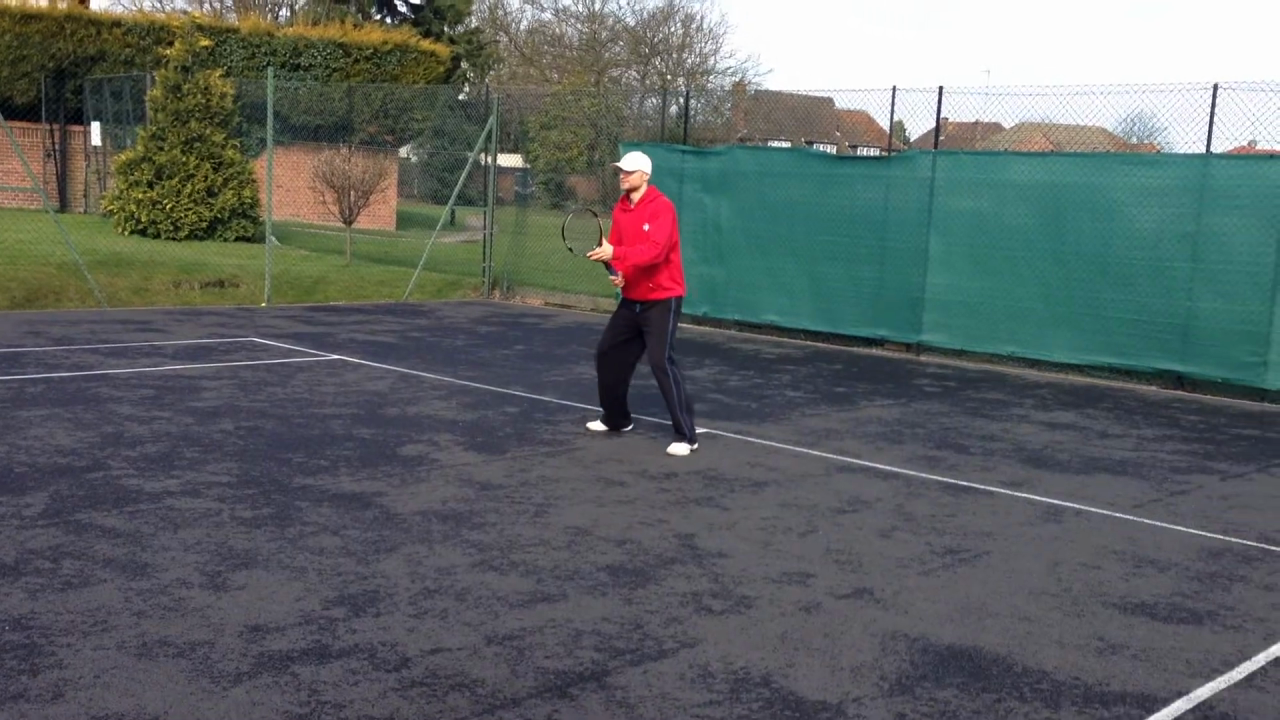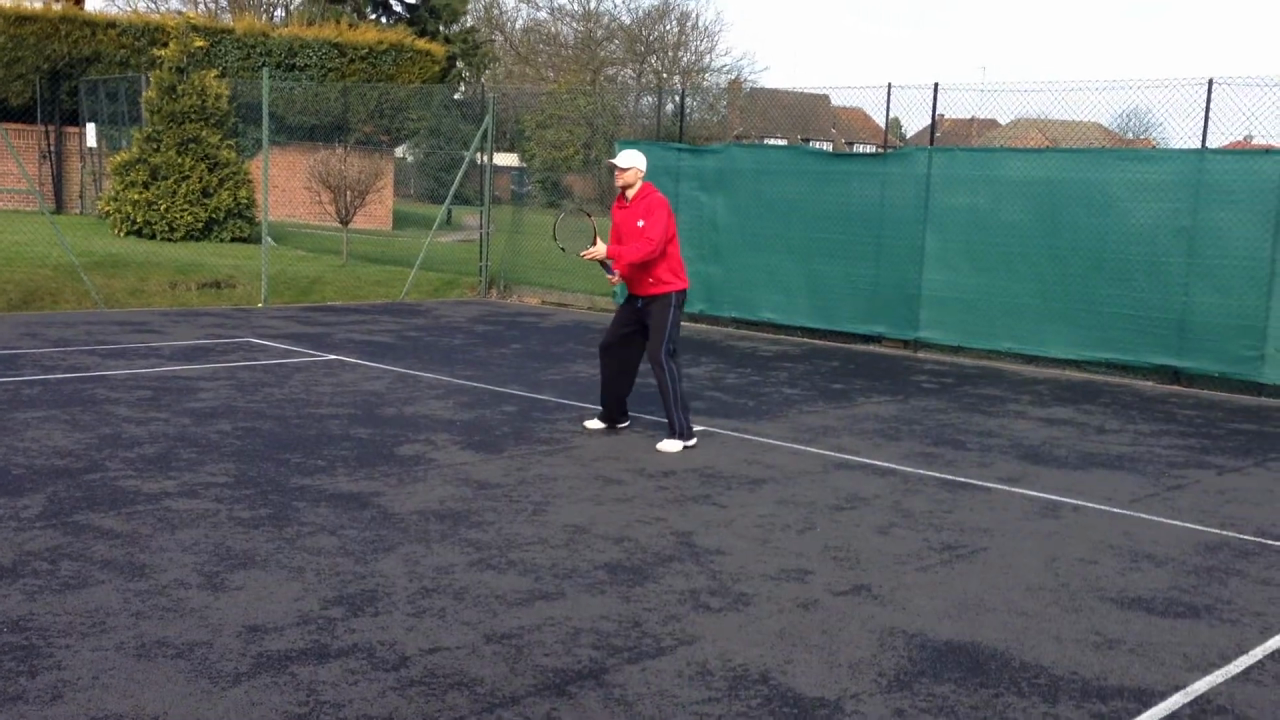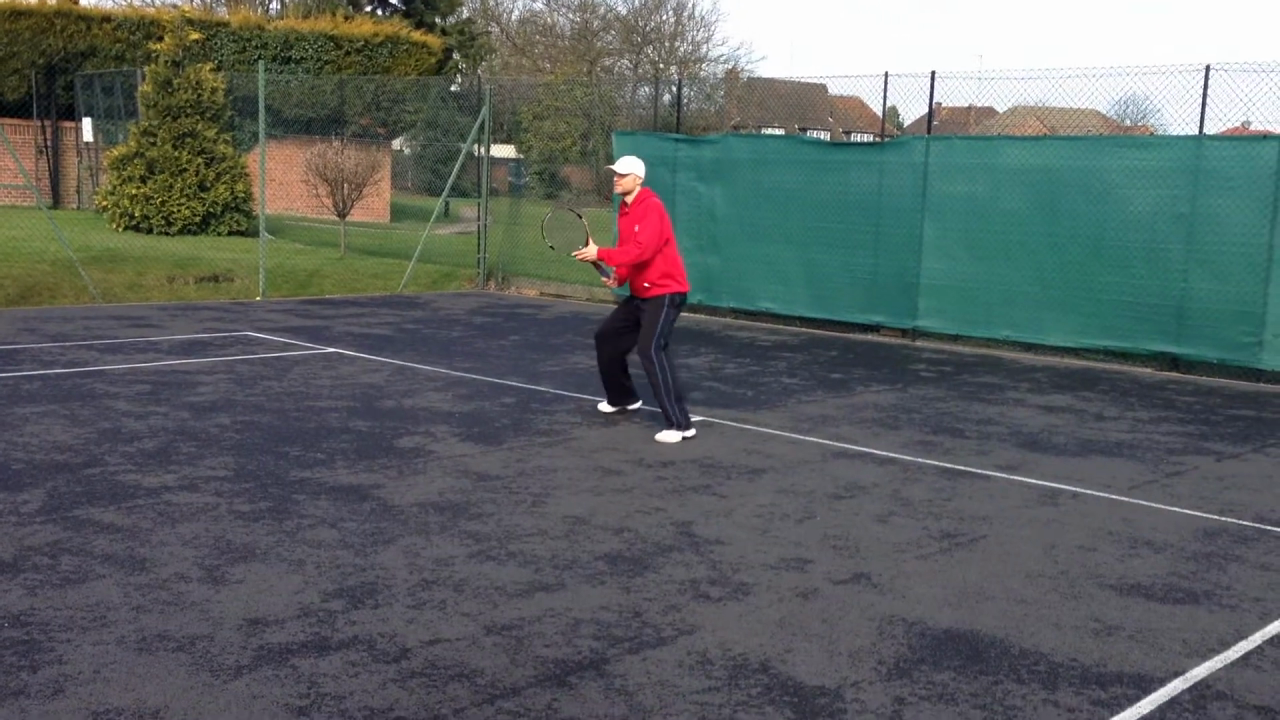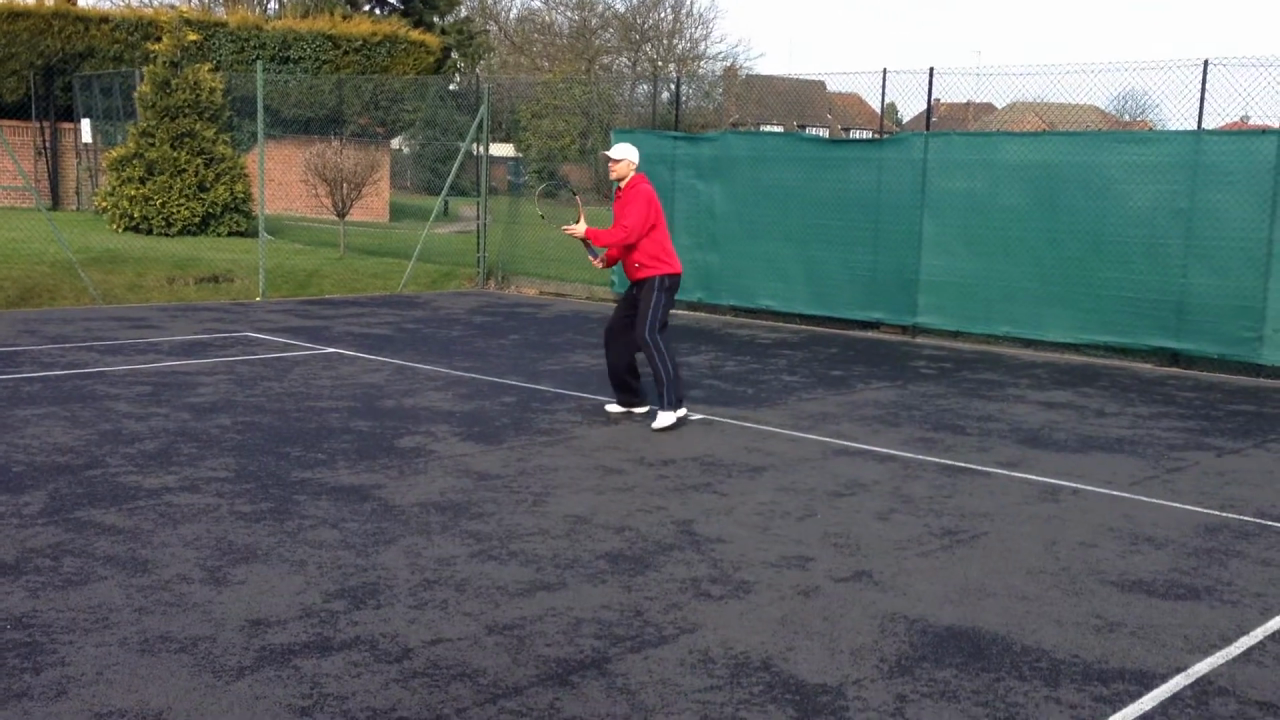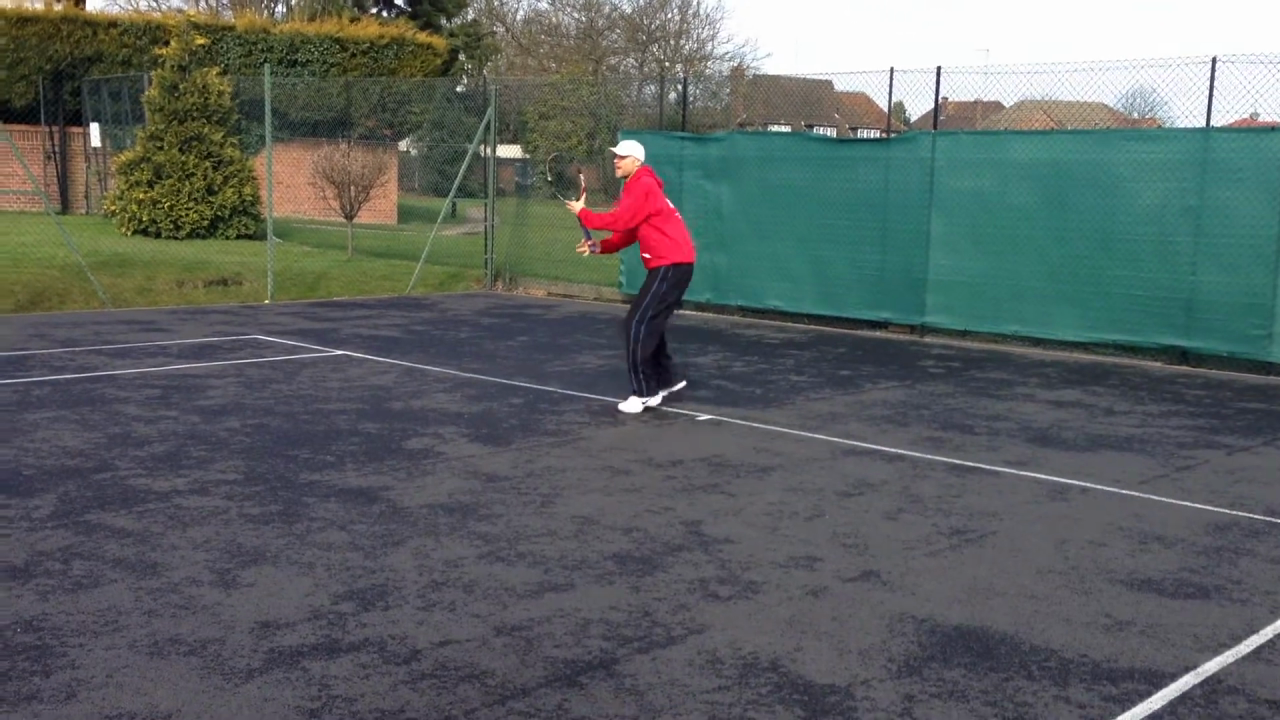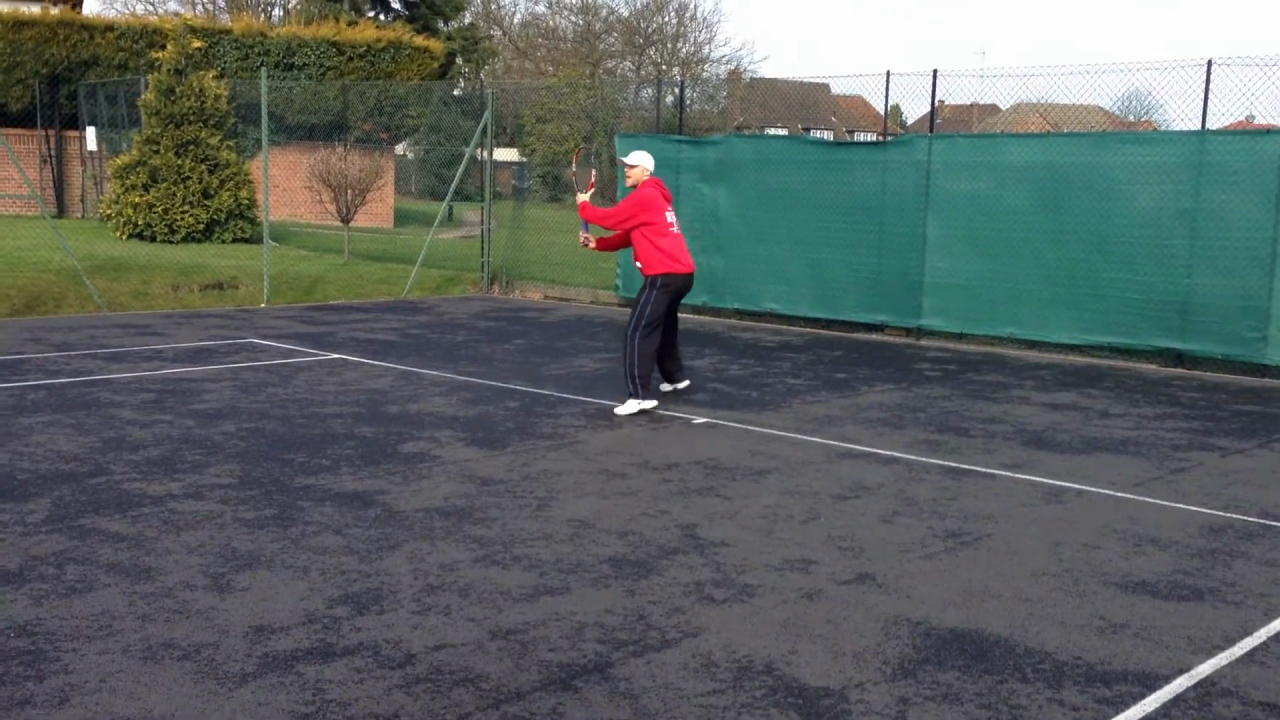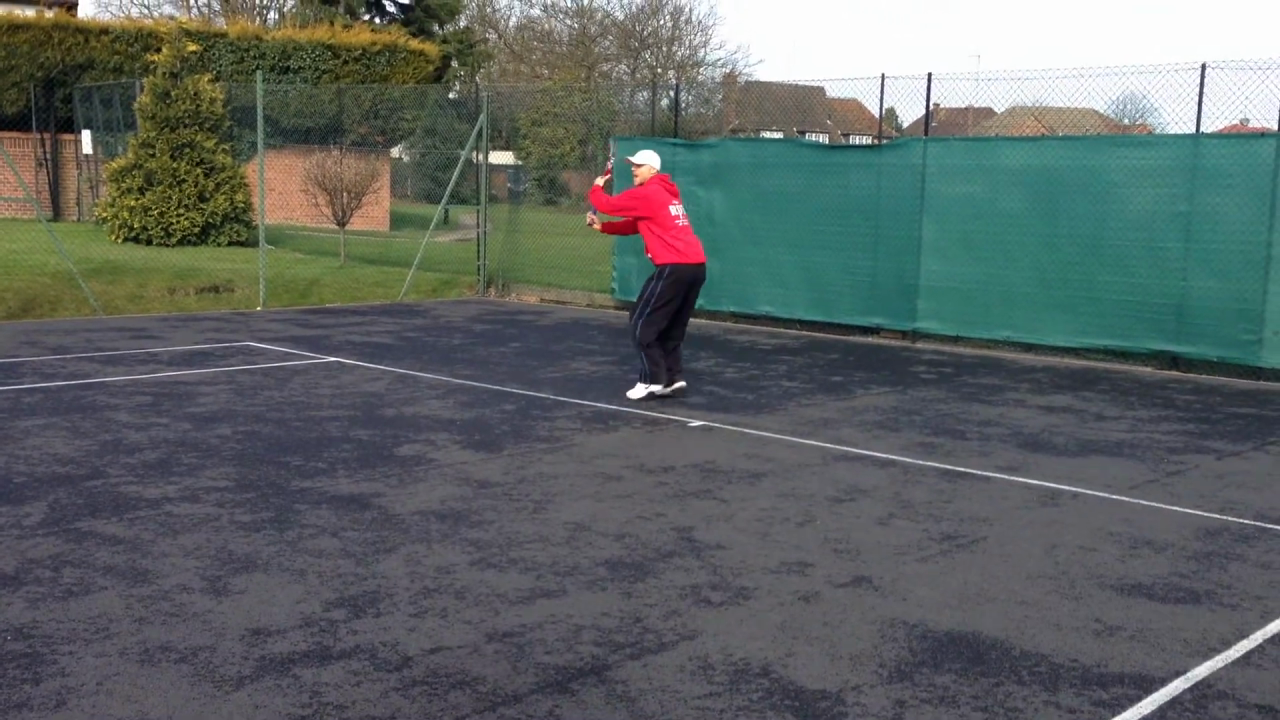
dt=0.2s
person 1, frame 1
left shoulder: (662, 207)
right shoulder: (620, 209)
left elbow: (655, 250)
right elbow: (615, 248)
left wrist: (616, 253)
right wrist: (618, 273)
left hip: (663, 300)
right hip: (631, 299)
left knee: (661, 362)
right knee: (608, 353)
left ankle: (686, 435)
right ankle: (615, 418)
person 1, frame 2
left shoulder: (656, 203)
right shoulder: (619, 207)
left elbow: (651, 247)
right elbow: (620, 246)
left wrist: (609, 253)
right wrist: (619, 272)
left hip: (667, 293)
right hip: (638, 294)
left knee: (660, 356)
right knee: (612, 348)
left ankle: (681, 432)
right ankle: (613, 415)
person 1, frame 3
left shoulder: (652, 207)
right shoulder: (624, 211)
left elbow: (642, 251)
left wrist: (600, 255)
right wrist: (618, 277)
left hip: (665, 293)
right hip: (640, 294)
left knee: (652, 351)
right knee: (606, 337)
left ankle: (679, 424)
right ankle: (623, 397)
person 1, frame 4
left shoulder: (642, 193)
right shoulder: (623, 195)
left elbow: (629, 235)
right elbow: (624, 240)
left wrist: (588, 233)
right wrist: (606, 259)
left hip: (660, 275)
right hip: (642, 279)
left knee: (651, 336)
right knee: (616, 334)
left ankle: (672, 404)
right ankle: (631, 398)
person 1, frame 5
left shoulder: (643, 186)
right shoulder: (637, 187)
left elbow: (616, 220)
right elbow: (629, 232)
left wrist: (582, 212)
right wrist: (599, 247)
left hip: (672, 265)
right hip: (676, 265)
left knee: (638, 325)
right knee: (650, 323)
left ankle: (644, 392)
right ankle: (668, 379)
person 1, frame 6
left shoulder: (644, 197)
right shoulder: (654, 197)
left elbow: (609, 218)
right elbow: (628, 235)
left wrist: (583, 205)
right wrist: (596, 243)
left hip: (663, 275)
right hip: (683, 274)
left knee: (639, 332)
right knee: (663, 327)
left ankle: (640, 395)
right ankle: (675, 377)
person 1, frame 7
left shoulder: (645, 193)
right shoulder: (667, 194)
left elbow: (607, 206)
right elbow: (633, 223)
left wrist: (596, 188)
right wrist: (602, 226)
left hip: (673, 267)
right hip: (697, 266)
left knee: (642, 320)
right knee: (673, 326)
left ankle: (651, 379)
right ankle: (673, 378)
